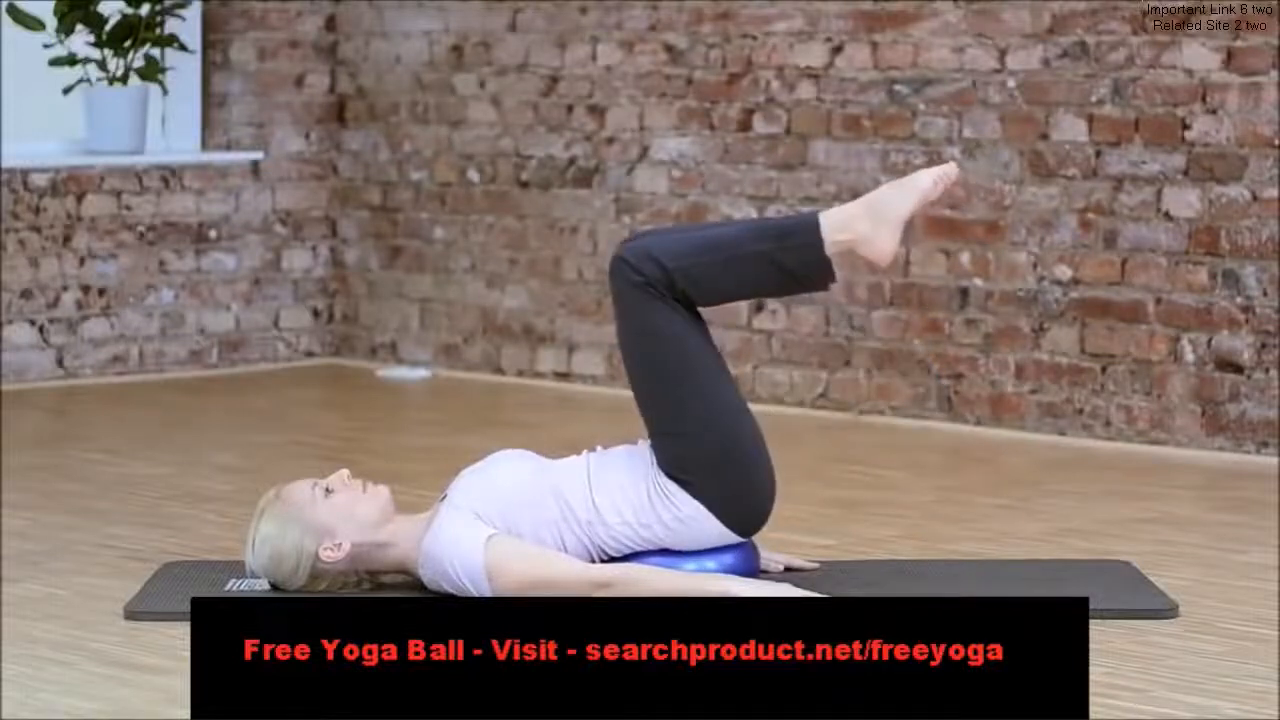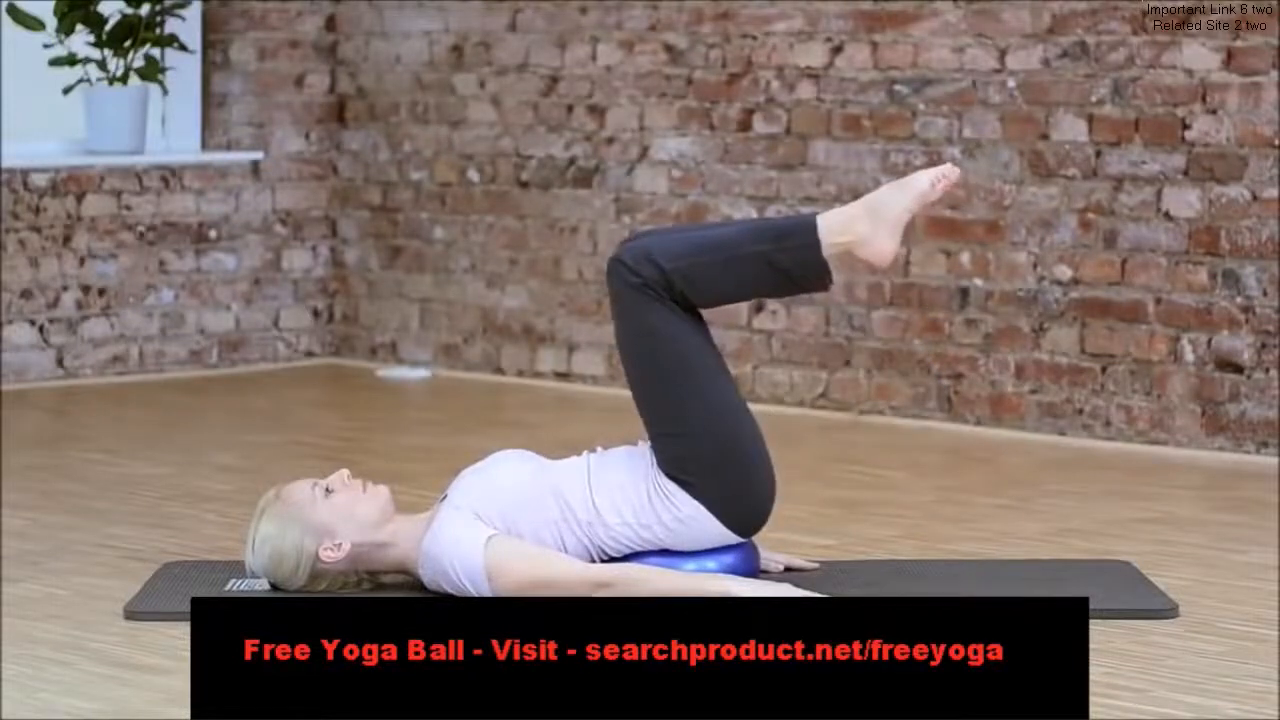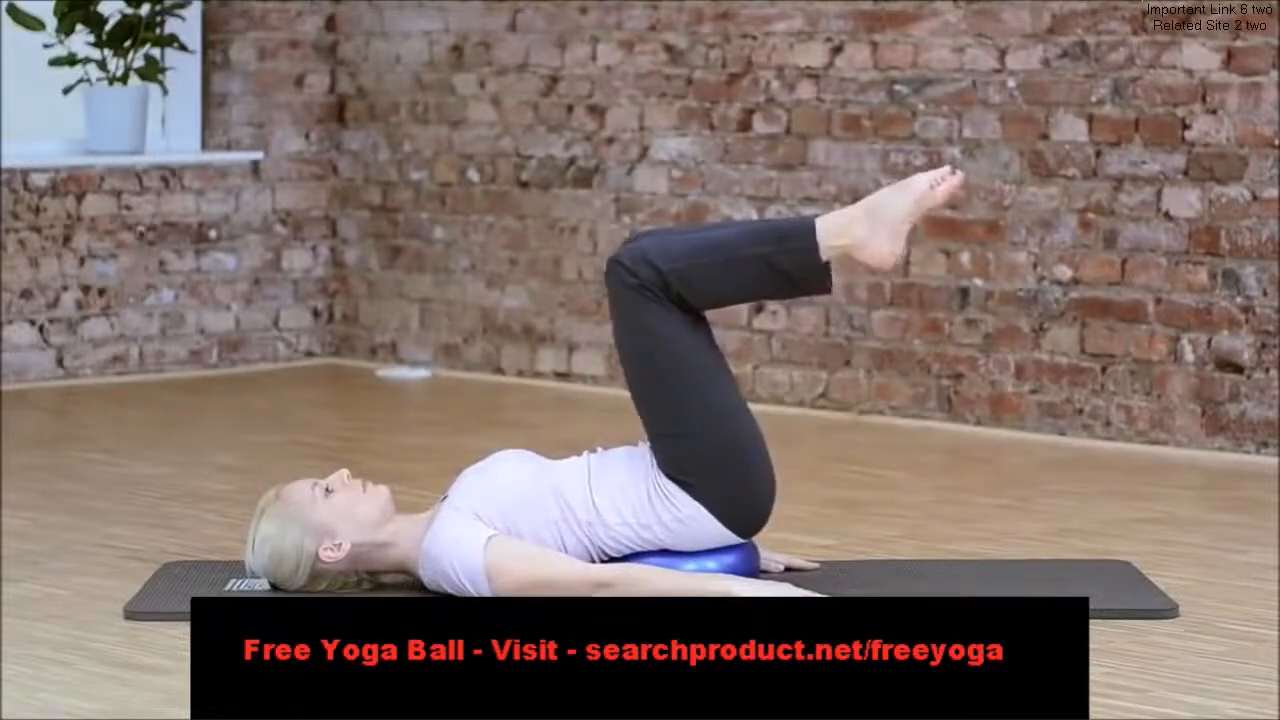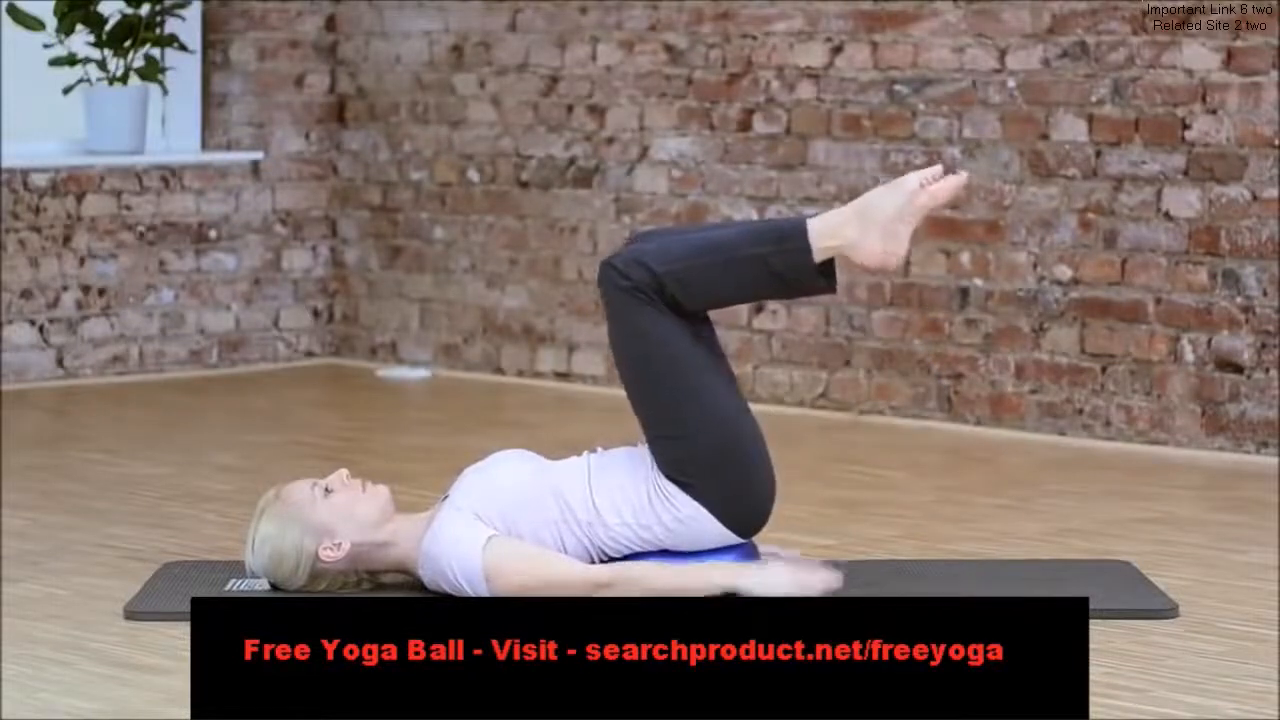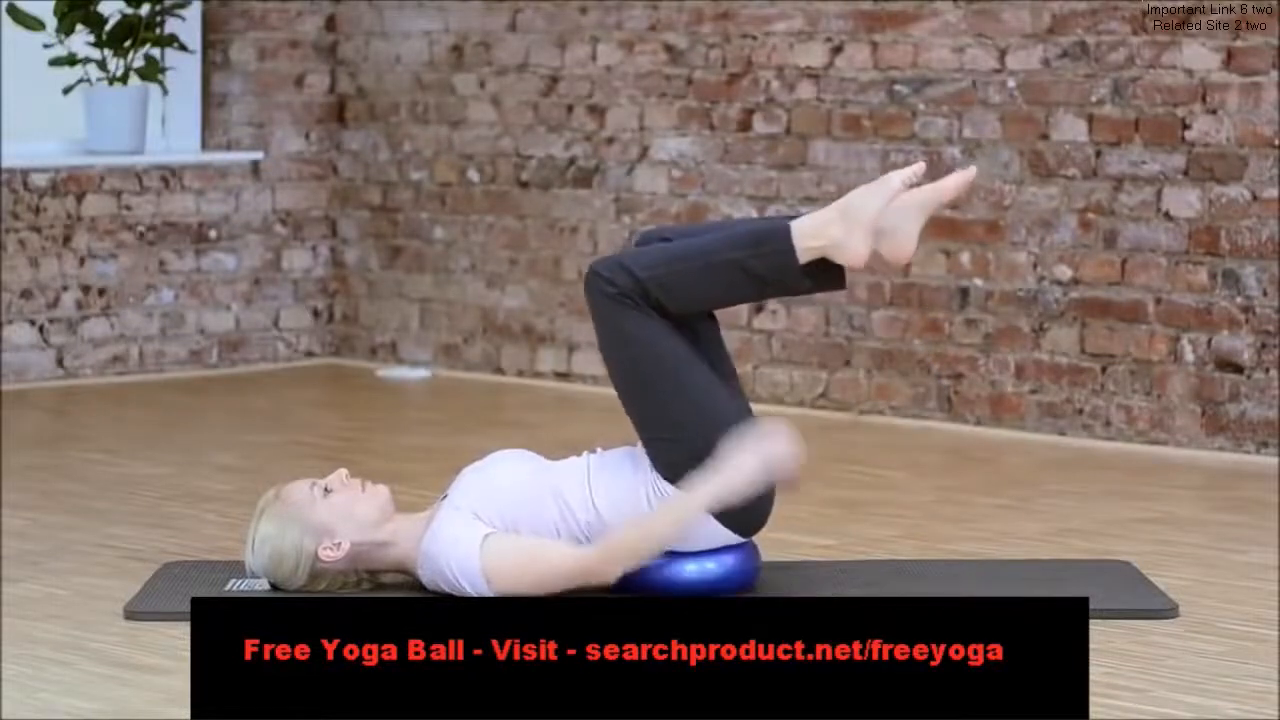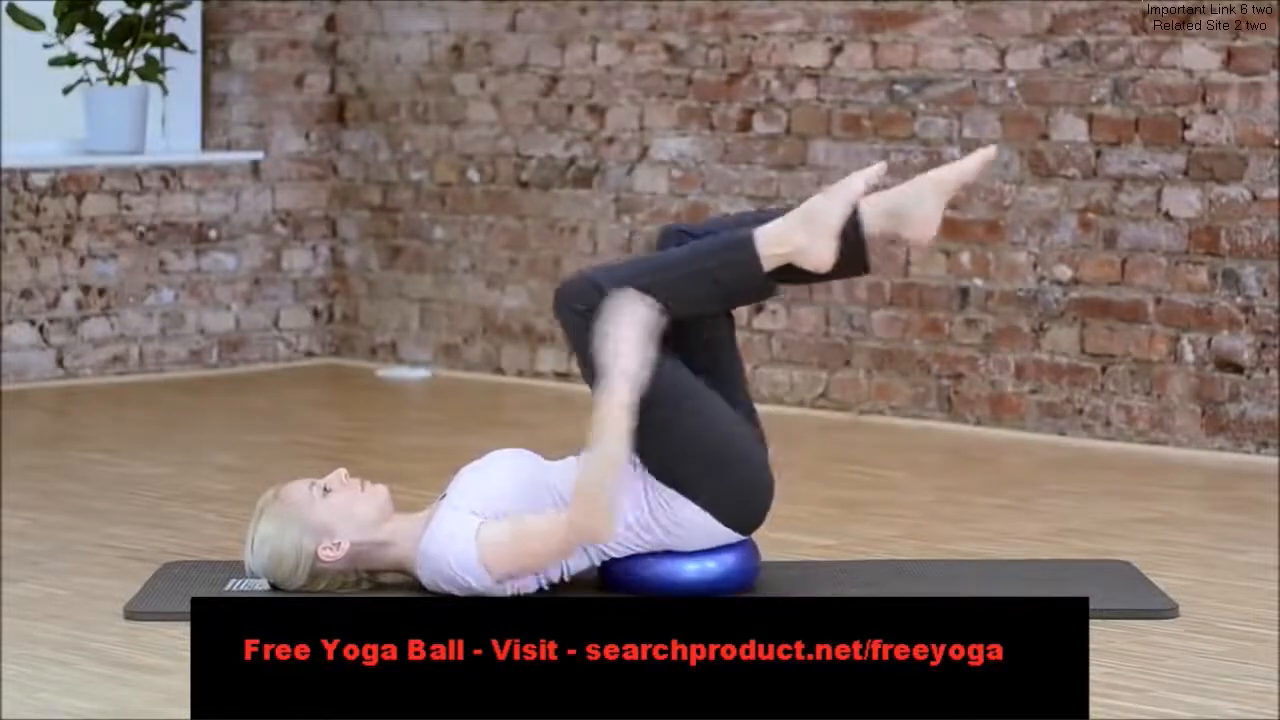
dt=0.2s
person 1, frame 1
left shoulder: (449, 518)
right shoulder: (447, 554)
right elbow: (599, 583)
right wrist: (745, 591)
left hip: (694, 496)
right hip: (712, 493)
left knee: (647, 268)
right knee: (640, 269)
left ankle: (846, 231)
right ankle: (848, 229)
person 1, frame 2
left shoulder: (450, 517)
right shoulder: (448, 553)
right elbow: (600, 582)
right wrist: (743, 590)
left hip: (688, 494)
right hip: (710, 494)
left knee: (646, 264)
right knee: (639, 271)
left ankle: (845, 234)
right ankle: (846, 230)
person 1, frame 3
left shoulder: (449, 519)
right shoulder: (447, 554)
right elbow: (598, 583)
right wrist: (742, 588)
left hip: (690, 495)
right hip: (710, 493)
left knee: (648, 264)
right knee: (638, 272)
left ankle: (843, 240)
right ankle: (845, 231)
person 1, frame 4
left shoulder: (448, 520)
right shoulder: (447, 555)
right elbow: (599, 581)
right wrist: (742, 576)
left hip: (689, 493)
right hip: (709, 494)
left knee: (649, 260)
right knee: (632, 276)
left ankle: (842, 240)
right ankle: (840, 231)
person 1, frame 5
left shoulder: (447, 520)
right shoulder: (449, 555)
right elbow: (598, 563)
right wrist: (718, 480)
left hip: (698, 485)
right hip: (711, 494)
left knee: (657, 255)
right knee: (617, 282)
left ankle: (827, 240)
right ankle: (823, 234)
person 1, frame 6
left shoulder: (448, 519)
right shoulder: (449, 554)
right elbow: (588, 523)
right wrist: (623, 381)
left hip: (693, 480)
right hip: (712, 493)
left knee: (682, 252)
right knee: (589, 296)
left ankle: (884, 215)
right ankle: (787, 241)
